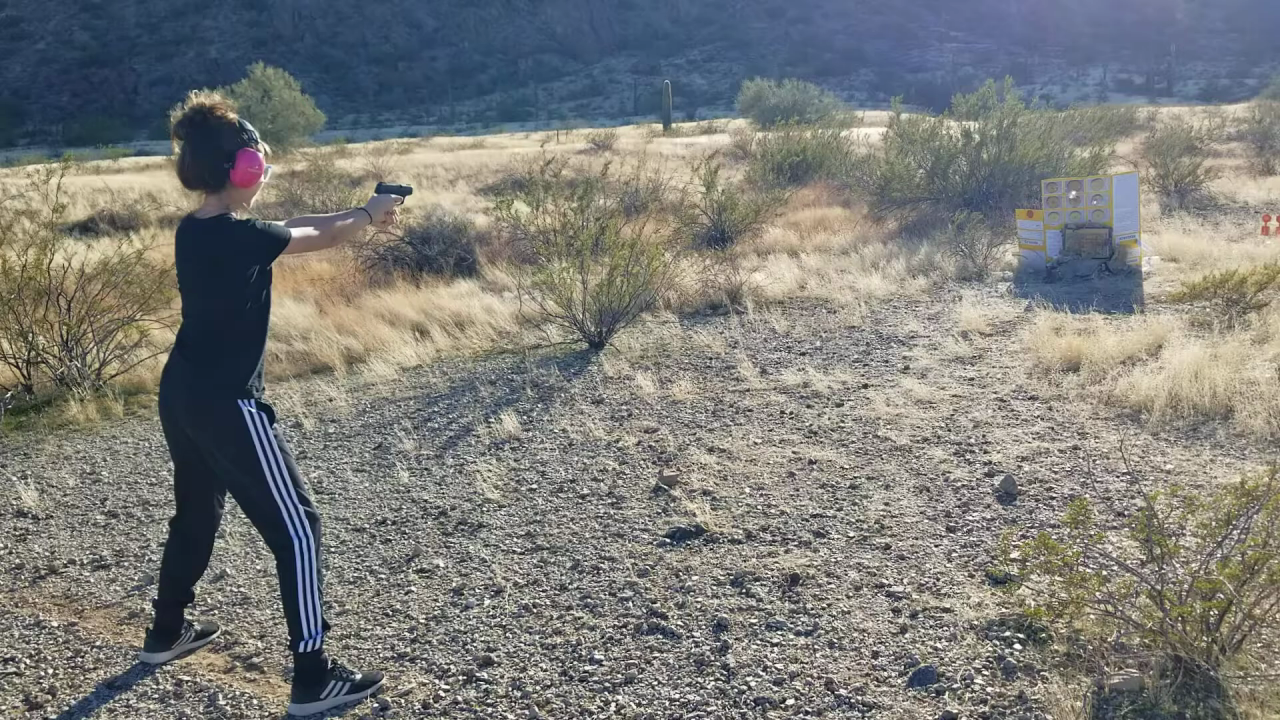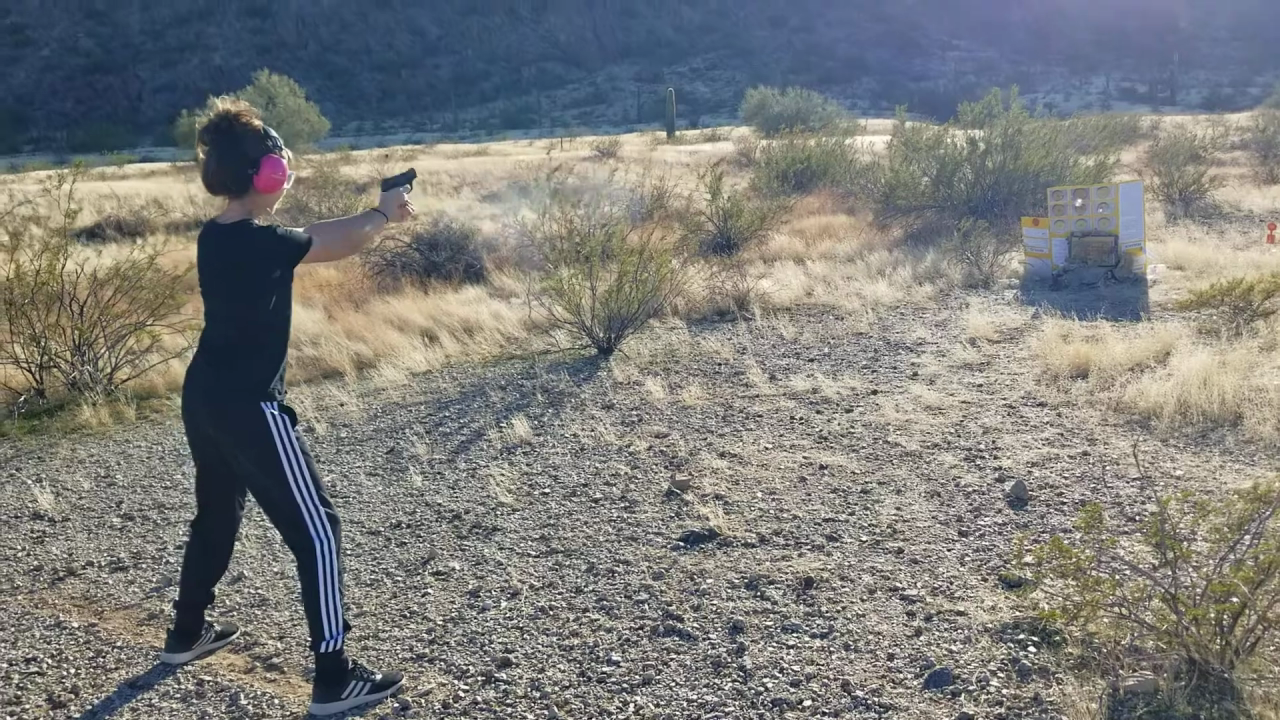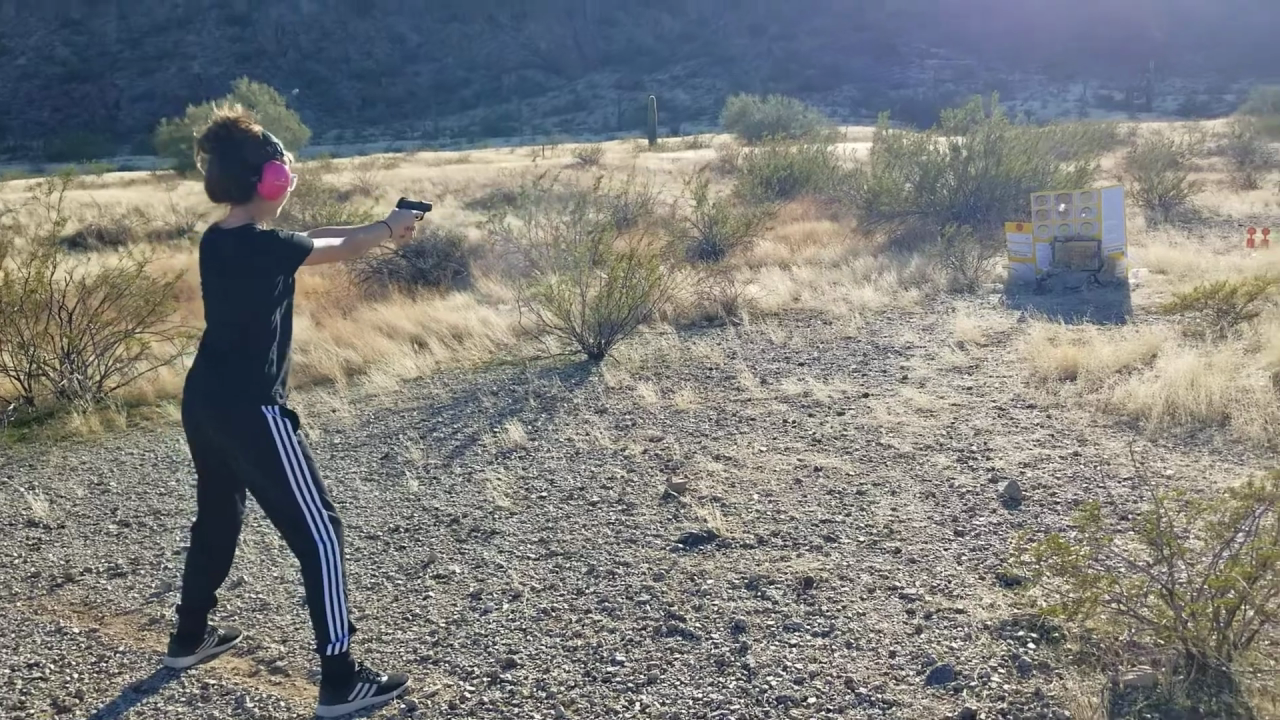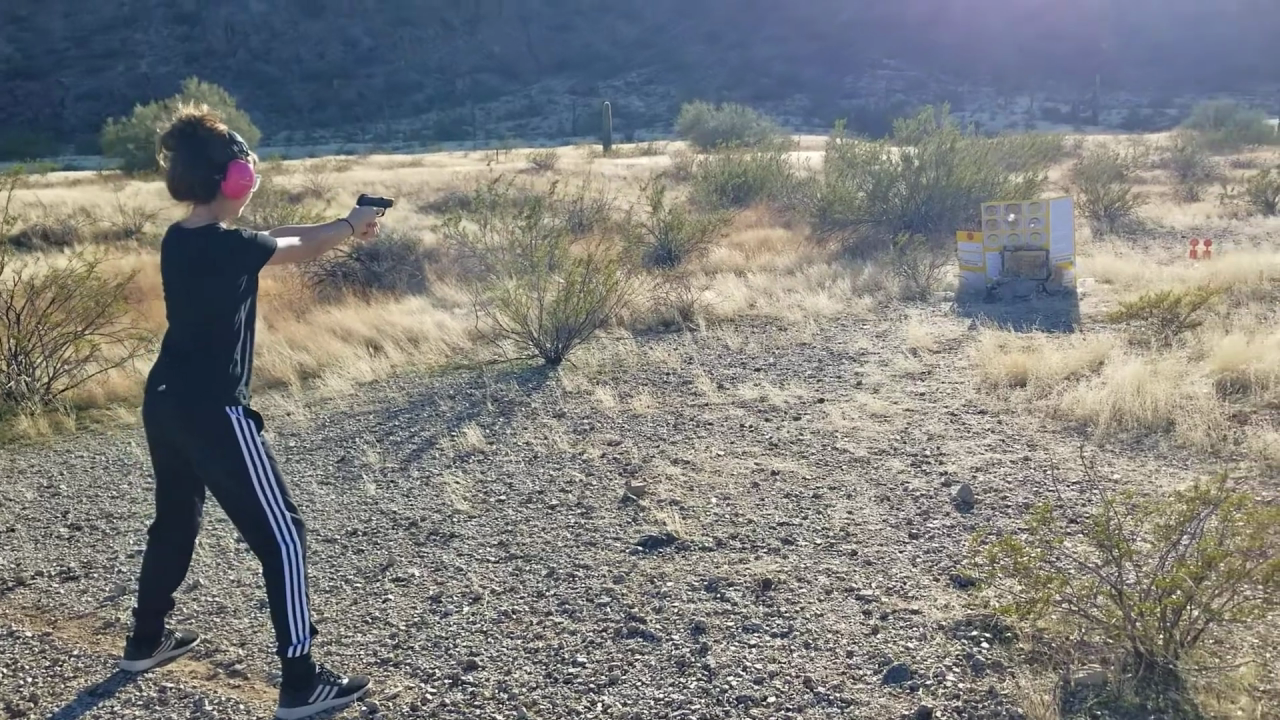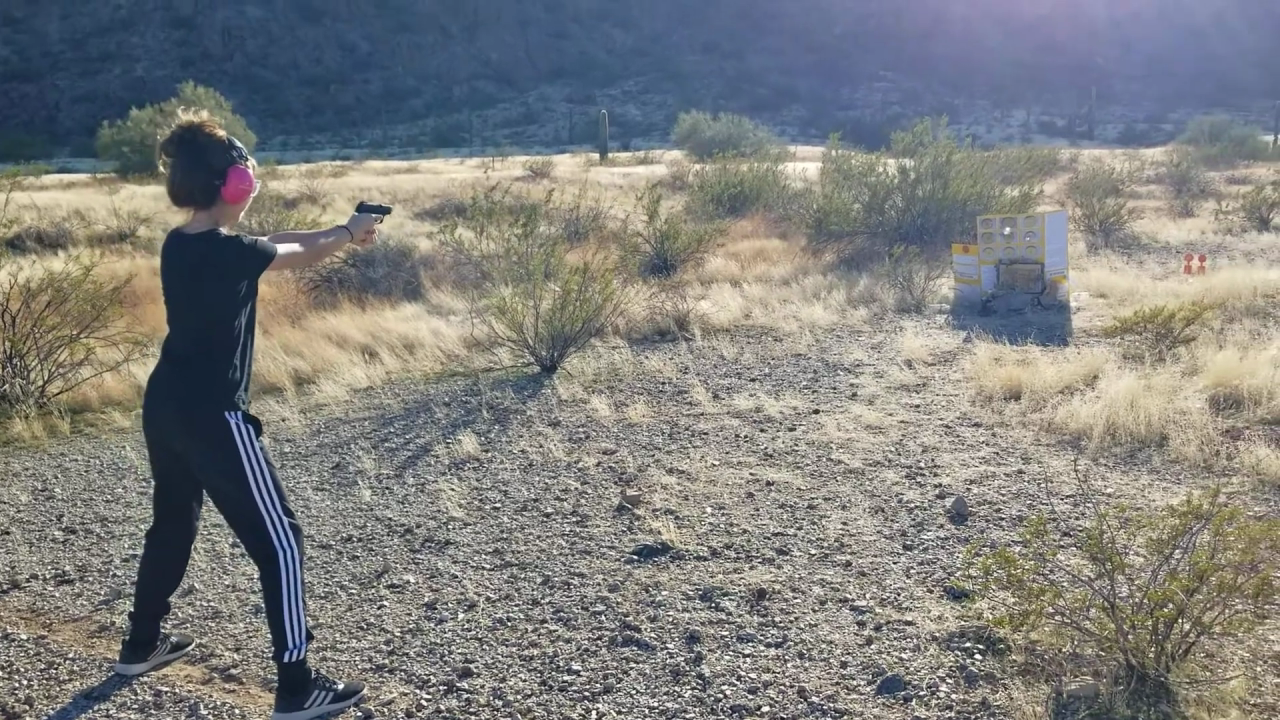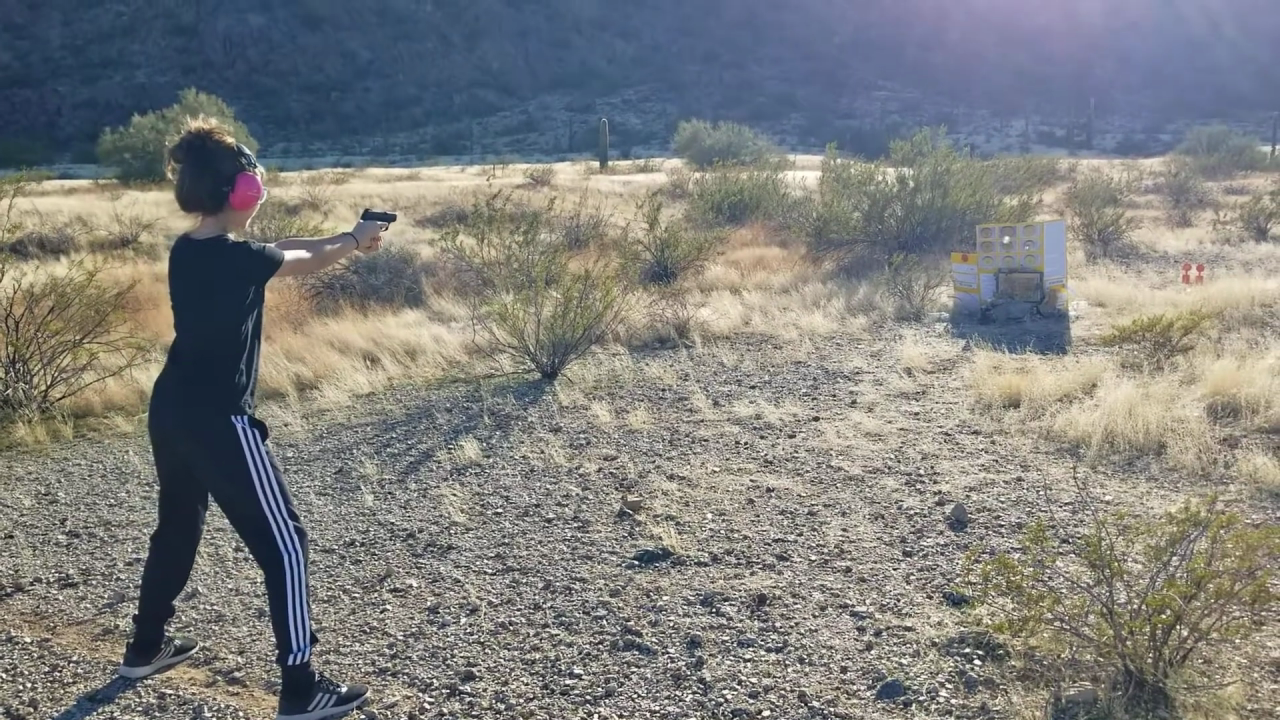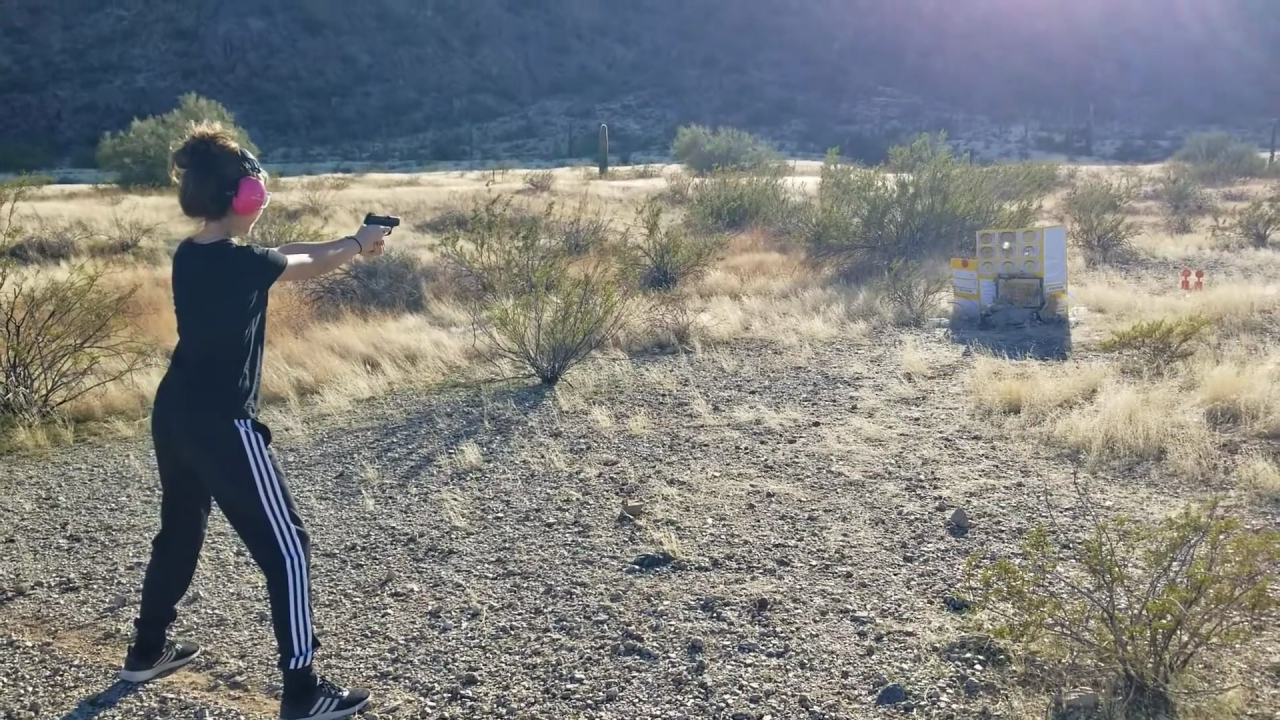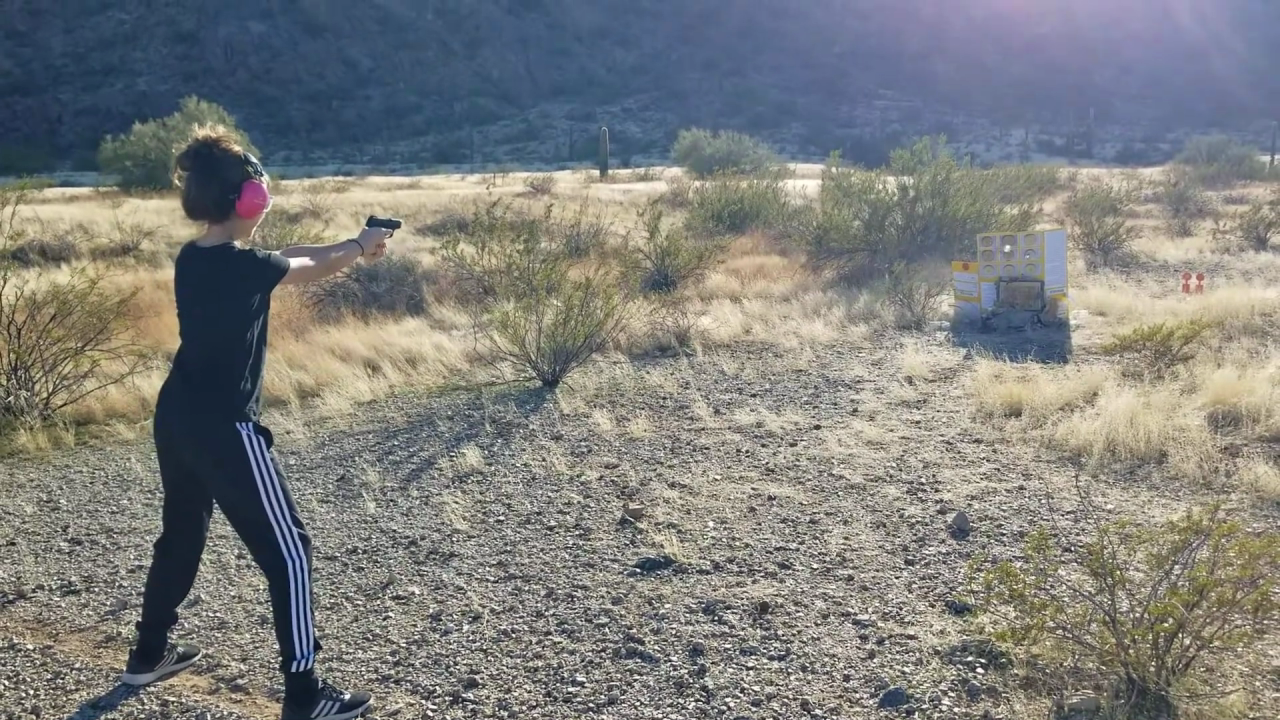
dt=0.3s
person 1, frame 1
left shoulder: (193, 231)
right shoulder: (241, 237)
left elbow: (296, 226)
right elbow: (319, 236)
left wrist: (359, 214)
right wrist: (369, 214)
left hip: (181, 394)
right hip: (226, 405)
left knee: (196, 512)
right knee: (296, 530)
left ankle: (166, 633)
person 1, frame 2
left shoulder: (216, 236)
right shoulder: (262, 243)
left elbow: (313, 234)
right elbow: (337, 246)
left wrist: (373, 214)
right wrist: (384, 213)
left hip: (204, 397)
right hip: (248, 407)
left knee: (217, 513)
right knee: (316, 533)
left ankle: (187, 632)
person 1, frame 3
left shoulder: (217, 241)
right shoulder: (265, 247)
left elbow: (314, 239)
right elbow: (339, 249)
left wrist: (379, 227)
right wrist: (389, 229)
left hip: (204, 401)
right hip: (250, 410)
left knee: (218, 515)
right knee: (318, 535)
left ankle: (190, 636)
person 1, frame 4
left shoulder: (179, 239)
right shoulder: (229, 246)
left elbow: (279, 236)
right elbow: (301, 247)
left wrist: (340, 225)
right wrist: (350, 225)
left hip: (166, 402)
right hip: (213, 412)
left knee: (175, 518)
right knee: (282, 537)
left ankle: (145, 640)
person 1, frame 5
left shoulder: (178, 245)
right shoulder: (228, 252)
left elbow: (274, 242)
right elbow: (300, 253)
left wrist: (339, 231)
right wrist: (349, 232)
left hip: (165, 406)
right hip: (213, 417)
left knee: (172, 523)
right knee: (278, 543)
left ankle: (141, 644)
person 1, frame 6
left shoulder: (186, 250)
right shoulder: (238, 259)
left elbow: (285, 248)
right elbow: (307, 260)
left wrist: (345, 237)
right wrist: (356, 240)
left hip: (172, 410)
right hip: (219, 421)
left knee: (178, 526)
right knee: (283, 546)
left ankle: (145, 647)
person 1, frame 7
left shoulder: (189, 255)
right shoulder: (240, 263)
left elbow: (285, 254)
right elbow: (308, 265)
left wrist: (348, 242)
right wrist: (358, 244)
left hip: (174, 414)
right hip: (222, 425)
left knee: (179, 530)
right knee: (286, 549)
left ankle: (147, 650)
person 1, frame 8
left shoulder: (192, 259)
right shoulder: (243, 266)
left elbow: (290, 256)
right elbow: (312, 267)
left wrist: (350, 245)
right wrist: (362, 247)
left hip: (177, 417)
right hip: (224, 428)
left knee: (182, 533)
right knee: (288, 553)
left ankle: (149, 653)
